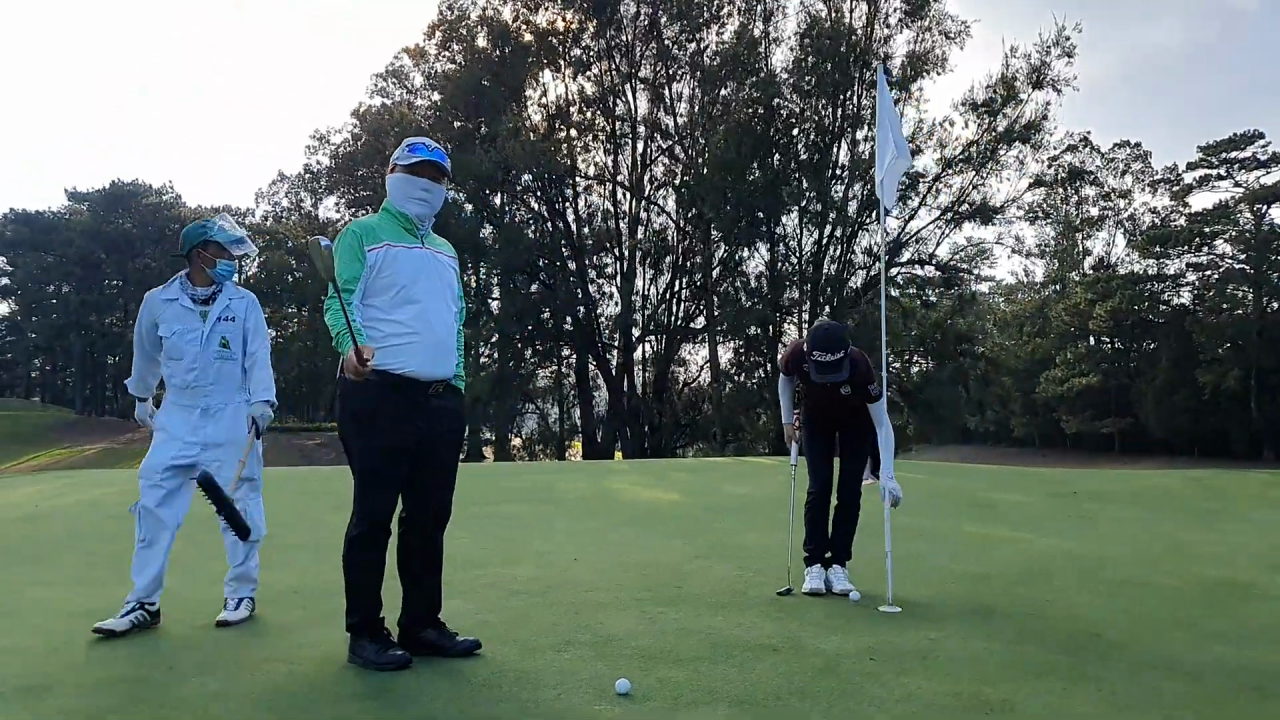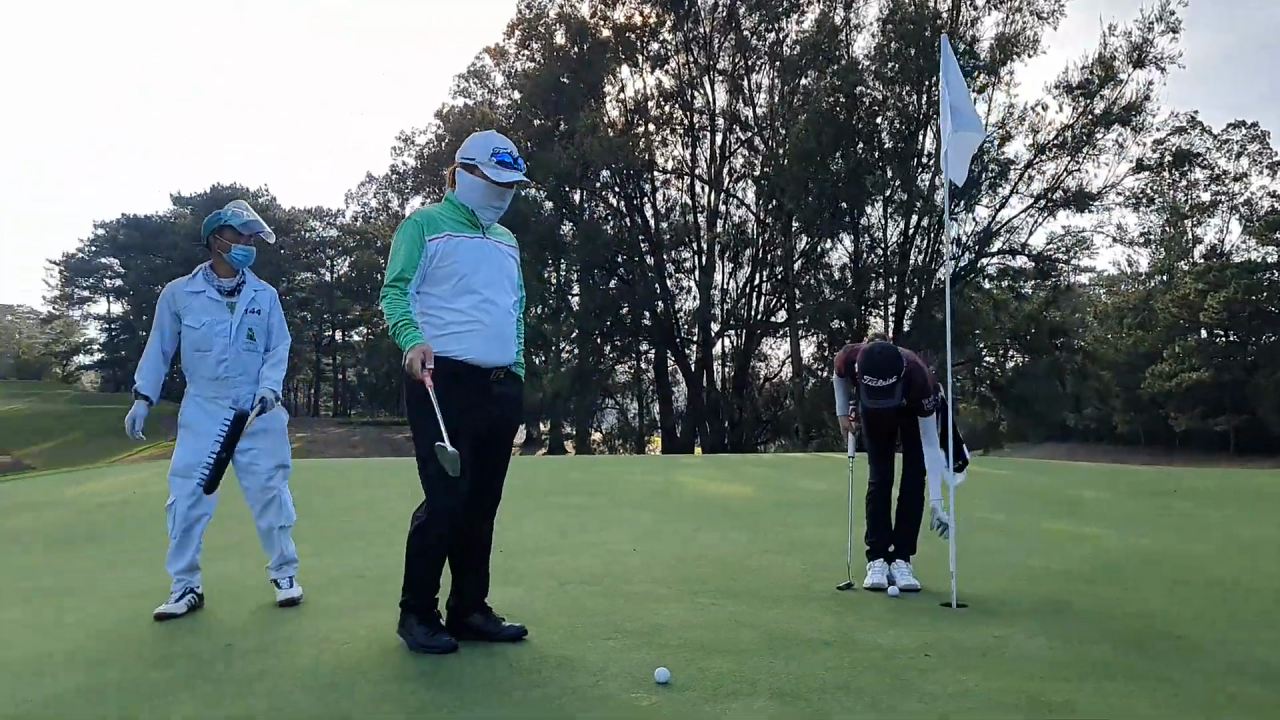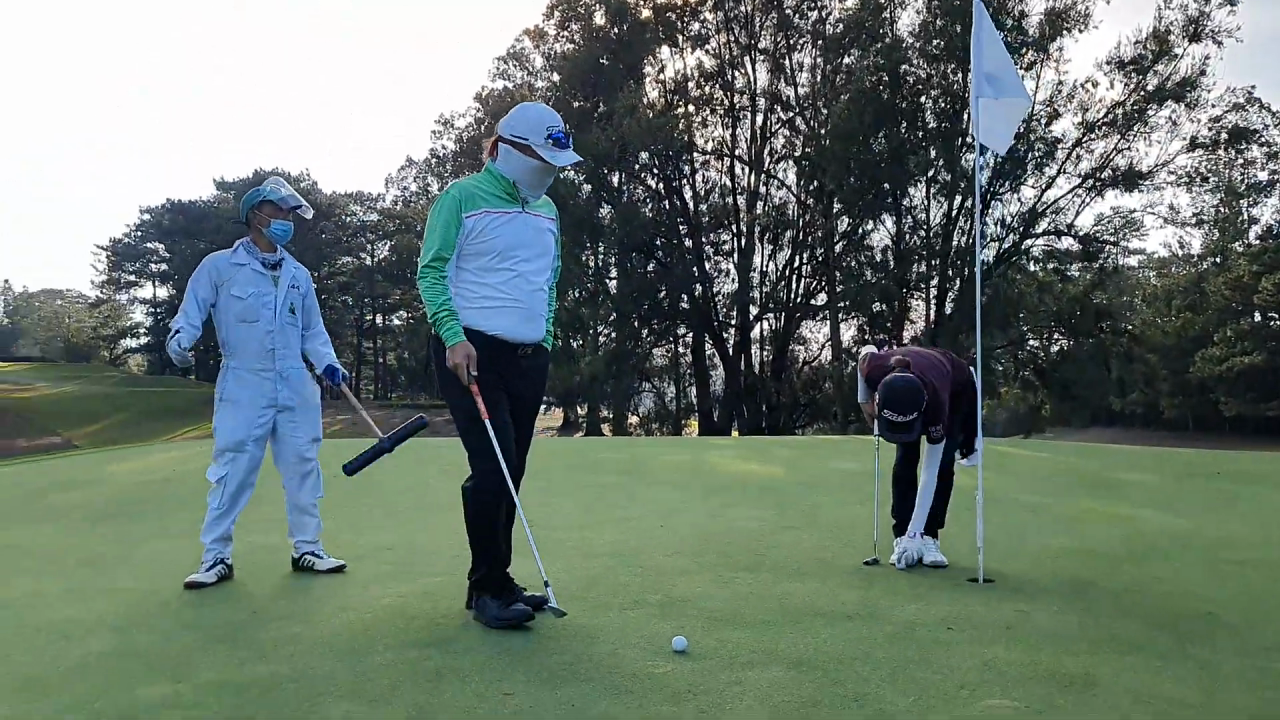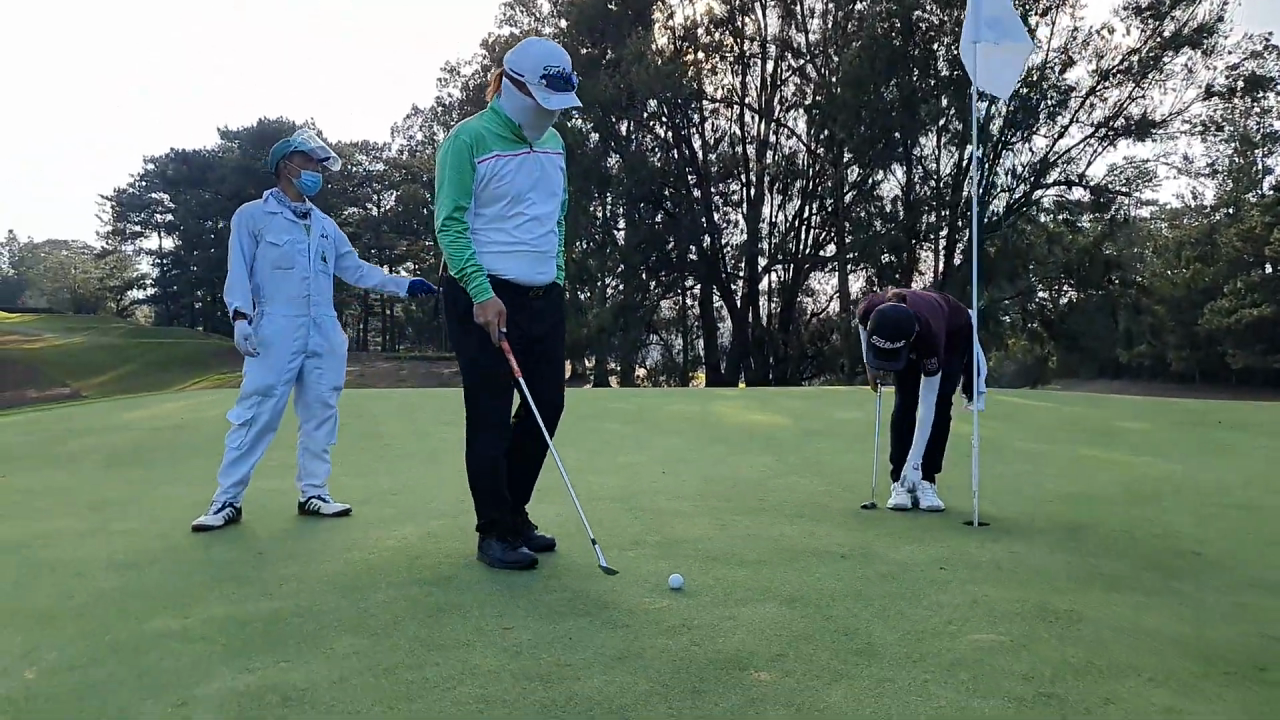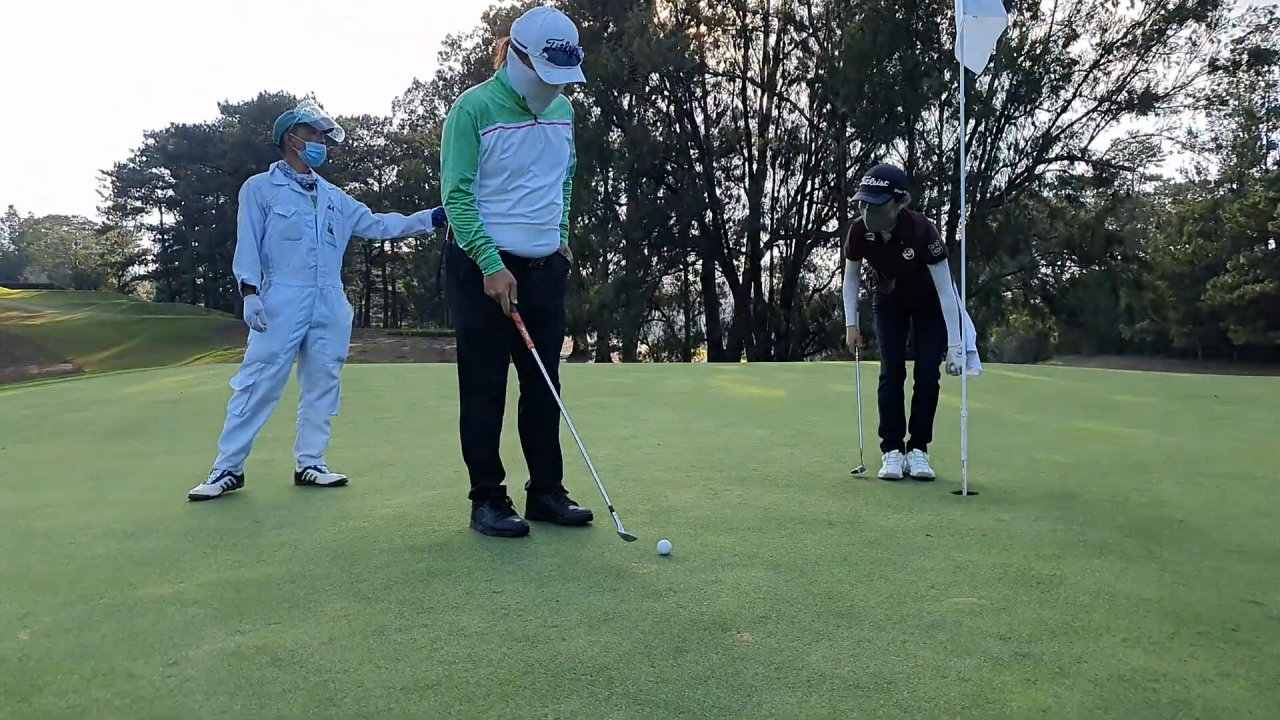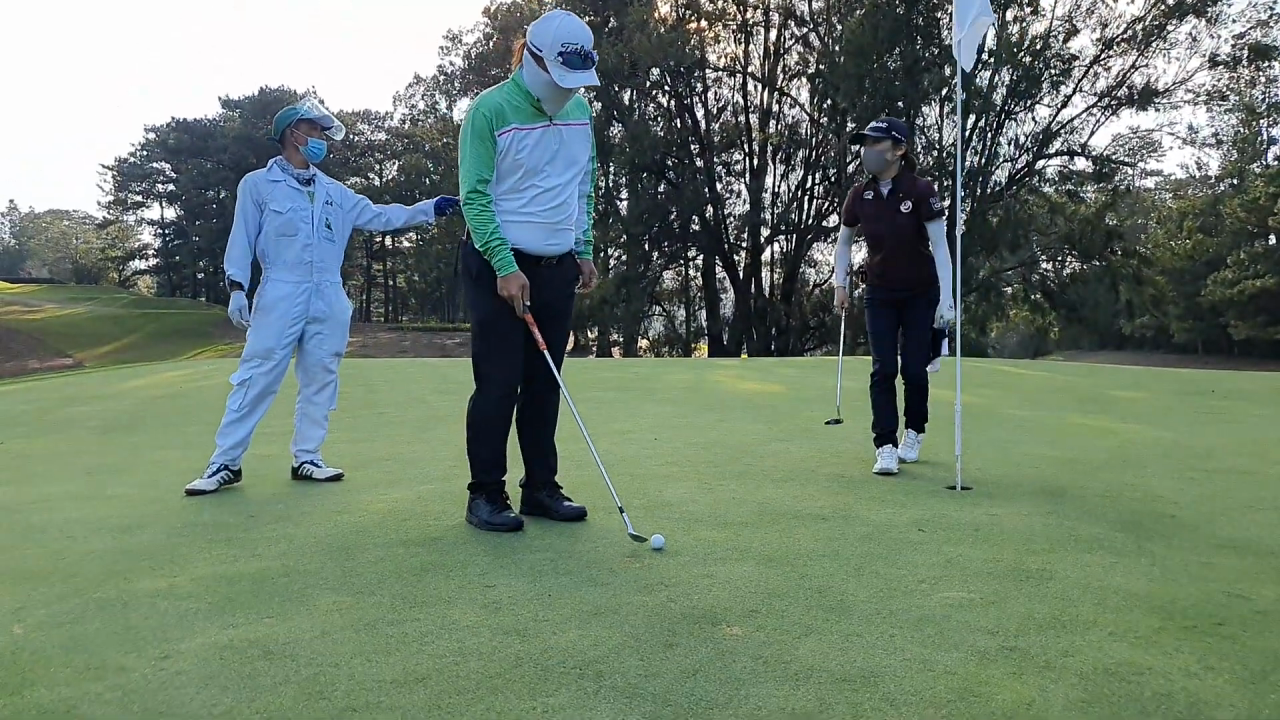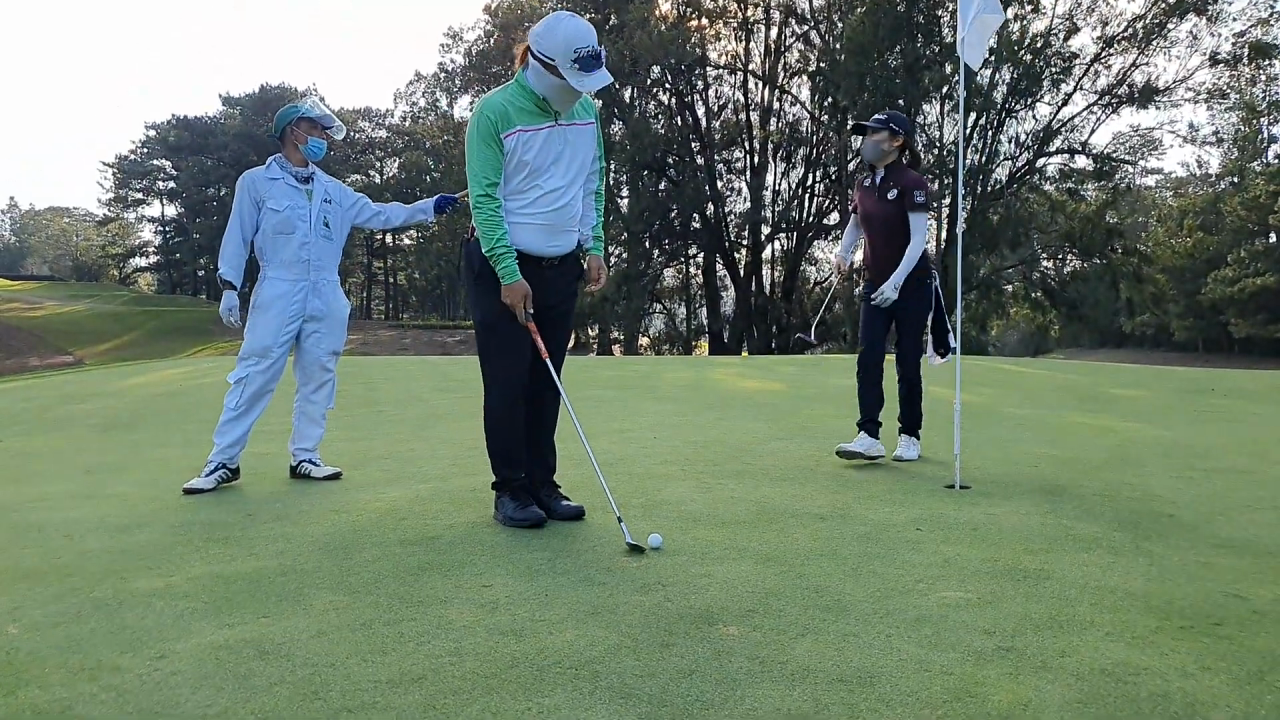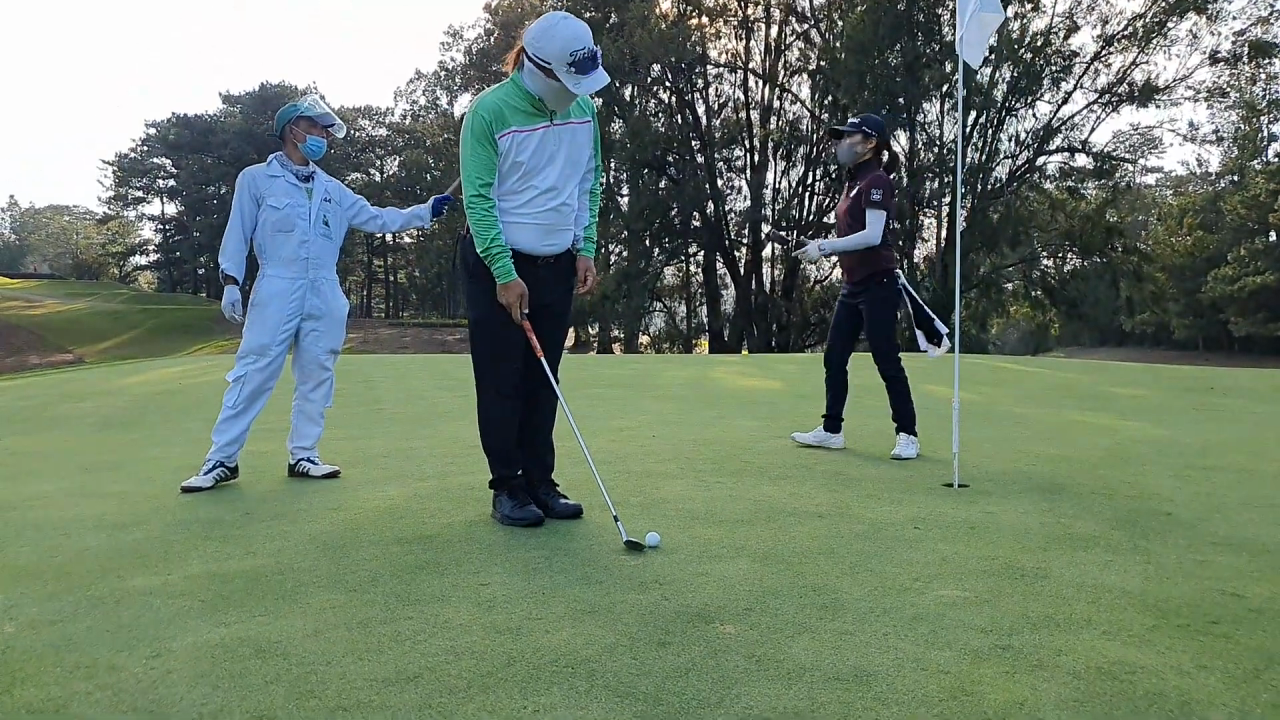
dt=0.3s
person 1, frame 1
left shoulder: (446, 250)
right shoulder: (363, 233)
right elbow: (339, 301)
left wrist: (458, 384)
right wrist: (351, 343)
left hip: (441, 398)
right hip: (380, 394)
left knee: (430, 515)
right knee: (373, 516)
left ankle: (421, 624)
right ankle: (365, 633)
person 1, frame 2
left shoulder: (507, 240)
right shoulder: (425, 224)
right elbow: (395, 292)
left wrist: (517, 372)
right wrist: (412, 340)
left hip: (500, 385)
right hip: (443, 379)
left knee: (482, 502)
right knee: (448, 497)
left ankle: (467, 610)
right ankle: (417, 611)
person 1, frame 3
left shoulder: (547, 211)
right shoulder: (461, 197)
right elbow: (431, 272)
left wrist: (545, 342)
right wrist: (453, 336)
left hip: (528, 356)
right hip: (474, 353)
left knee: (508, 471)
right knee: (493, 464)
left ankle: (496, 578)
right ankle: (485, 586)
person 1, frame 4
left shoulder: (553, 143)
right shoulder: (469, 138)
right elbow: (450, 223)
left wrist: (554, 275)
right wrist: (481, 292)
left hip: (543, 296)
right hip: (484, 296)
left knee: (546, 407)
right knee: (490, 416)
left ankle: (512, 512)
right ankle: (494, 531)
person 1, frame 5
left shoulder: (562, 110)
right shoulder: (474, 108)
right elbow: (457, 195)
left wrist: (559, 238)
right wrist: (491, 265)
left hip: (545, 267)
right hip: (484, 268)
left knee: (544, 384)
right knee: (485, 388)
left ankle: (546, 492)
right ankle: (487, 499)
person 1, frame 6
left shoulder: (580, 110)
right shoulder: (490, 109)
right elbow: (475, 195)
left wrist: (585, 248)
right wrist: (505, 267)
left hip: (557, 265)
right hip: (498, 265)
left knee: (545, 381)
right knee: (499, 379)
left ankle: (540, 487)
right ankle: (485, 493)
person 1, frame 7
left shoulder: (585, 110)
right shoulder: (495, 111)
left elbow: (592, 184)
right elbow: (484, 198)
left wrist: (593, 246)
right wrist: (509, 274)
left hip: (560, 265)
right hip: (502, 265)
left knee: (545, 381)
right knee: (507, 378)
left ankle: (541, 484)
right ankle: (510, 489)
person 1, frame 8
left shoulder: (583, 108)
right shoulder: (489, 110)
left elbow: (589, 182)
right elbow: (478, 197)
left wrist: (585, 248)
right wrist: (504, 273)
left hip: (556, 262)
right hip: (498, 263)
left knee: (542, 379)
right knee: (501, 379)
left ankle: (539, 482)
right ankle: (507, 488)
person 2, frame 1
left shoulder: (245, 302)
right shoulder: (157, 302)
left elbow: (259, 356)
right elbow: (145, 353)
left wrist: (263, 401)
right wrist: (142, 397)
left hip: (229, 418)
right hip: (176, 418)
left knee: (237, 507)
right knee: (153, 504)
left ankle: (241, 593)
right ankle: (143, 601)
person 2, frame 2
left shoulder: (265, 295)
right shoulder: (178, 293)
left elbow: (278, 348)
right elbow: (159, 347)
left wrist: (270, 388)
right wrist: (142, 397)
left hip: (257, 410)
right hip: (202, 410)
left knee: (268, 490)
right knee: (186, 497)
left ankle: (283, 573)
right ankle: (186, 587)
person 2, frame 3
left shoulder: (298, 274)
right shoulder: (218, 266)
left elbow: (313, 328)
right elbow: (191, 312)
left wrist: (328, 362)
right wrist: (179, 340)
left hip: (296, 384)
right hip: (243, 384)
left knee: (304, 466)
right knee: (234, 470)
left ankle: (307, 548)
right ankle: (217, 557)
person 2, frame 4
left shoulder: (325, 225)
right shoulder: (252, 215)
left elbow: (356, 269)
right elbow: (238, 271)
left wrist: (404, 283)
right wrist: (241, 317)
left hip: (325, 331)
right hip: (275, 329)
left knee: (321, 412)
right knee: (257, 413)
left ankle: (313, 492)
right ankle: (227, 500)
person 2, frame 5
left shoulder: (333, 196)
right shoulder: (260, 187)
left elbow: (376, 225)
right elbow: (248, 244)
left wrist: (426, 219)
right wrist: (250, 292)
left hip: (331, 302)
right hip: (282, 300)
left knee: (323, 383)
right knee: (258, 381)
left ankle: (309, 462)
right ankle: (228, 468)
person 2, frame 6
left shoulder: (335, 191)
right shoulder: (258, 183)
left elbow: (380, 217)
right elbow: (241, 239)
left wrist: (429, 209)
right wrist: (237, 288)
left hip: (328, 298)
right hip: (280, 294)
left knee: (321, 379)
right knee: (257, 376)
left ankle: (307, 458)
right ankle: (225, 463)
person 2, frame 7
left shoulder: (333, 189)
right shoulder: (255, 181)
left elbow: (379, 215)
right elbow: (237, 237)
left wrist: (428, 207)
right wrist: (229, 287)
left hip: (326, 295)
right hip: (278, 293)
left knee: (318, 376)
right knee: (254, 374)
left ankle: (305, 456)
right ankle: (223, 461)
person 2, frame 8
left shoulder: (332, 189)
right shoulder: (255, 178)
left elbow: (376, 219)
right elbow: (237, 234)
left wrist: (425, 211)
right wrist: (231, 282)
left hip: (325, 294)
right hip: (276, 290)
left knee: (317, 374)
right knee: (254, 371)
left ankle: (303, 456)
right ankle: (221, 460)
person 3, frame 1
left shoulder: (859, 365)
right shoulder: (796, 354)
left elbow: (883, 425)
right elbow: (785, 380)
left wrist: (887, 474)
right wrist: (787, 420)
left hip: (857, 421)
right hip: (815, 419)
left knee: (849, 490)
right knee: (819, 487)
left ankle: (838, 565)
right ankle: (814, 565)
person 3, frame 2
left shoulder: (917, 377)
right shoulder: (850, 359)
left elbow: (930, 445)
left wrist: (936, 501)
right wrist: (842, 411)
left hip: (920, 408)
right hip: (871, 408)
left knee: (913, 481)
right knee: (880, 478)
left ankle: (901, 559)
right ankle: (877, 560)
person 3, frame 3
left shoulder: (934, 400)
right shoulder: (874, 369)
left elbow: (929, 473)
right wrist: (864, 400)
left hip: (956, 391)
left knee: (943, 463)
right knee: (906, 458)
left ankle: (928, 538)
right ankle: (901, 536)
person 3, frame 4
left shoulder: (929, 334)
right shoulder: (872, 312)
left elbow: (927, 406)
left wrist: (914, 464)
right wrist: (871, 362)
left hip: (953, 336)
right hip: (907, 340)
left knee: (940, 408)
right knee: (905, 404)
left ankle: (925, 481)
right ankle: (900, 482)
person 3, frame 5
left shoulder: (922, 229)
right shoulder: (858, 231)
left elbow: (946, 289)
right elbow: (851, 277)
left wrist: (955, 345)
right wrist: (852, 323)
left hip: (928, 303)
right hip: (889, 302)
left knee: (927, 373)
right knee: (891, 374)
left ankle: (917, 450)
right ankle: (892, 451)
person 3, frame 6
left shoulder: (921, 191)
right shoulder: (860, 195)
left elbow: (940, 246)
right elbow: (844, 241)
left wrist: (946, 298)
right wrist: (840, 283)
left hip: (920, 293)
right hip: (880, 292)
left knee: (915, 368)
right knee: (883, 369)
left ankle: (914, 433)
right ankle: (886, 446)
person 3, frame 7
left shoulder: (913, 182)
right shoulder: (865, 183)
left elbow: (918, 240)
right elbow: (856, 224)
left wrist: (896, 281)
right wrist: (843, 252)
left hip: (912, 286)
right hip: (875, 286)
left knee: (908, 365)
right knee: (868, 360)
left ankle: (910, 436)
right ankle: (868, 435)
person 3, frame 8
left shoulder: (876, 181)
right shoulder: (855, 181)
left elbow: (873, 234)
left wrist: (825, 246)
right wrist: (828, 245)
left hip: (877, 283)
right hip: (854, 284)
left knee: (886, 361)
right knee: (834, 356)
left ankle: (906, 433)
right ankle: (831, 430)
